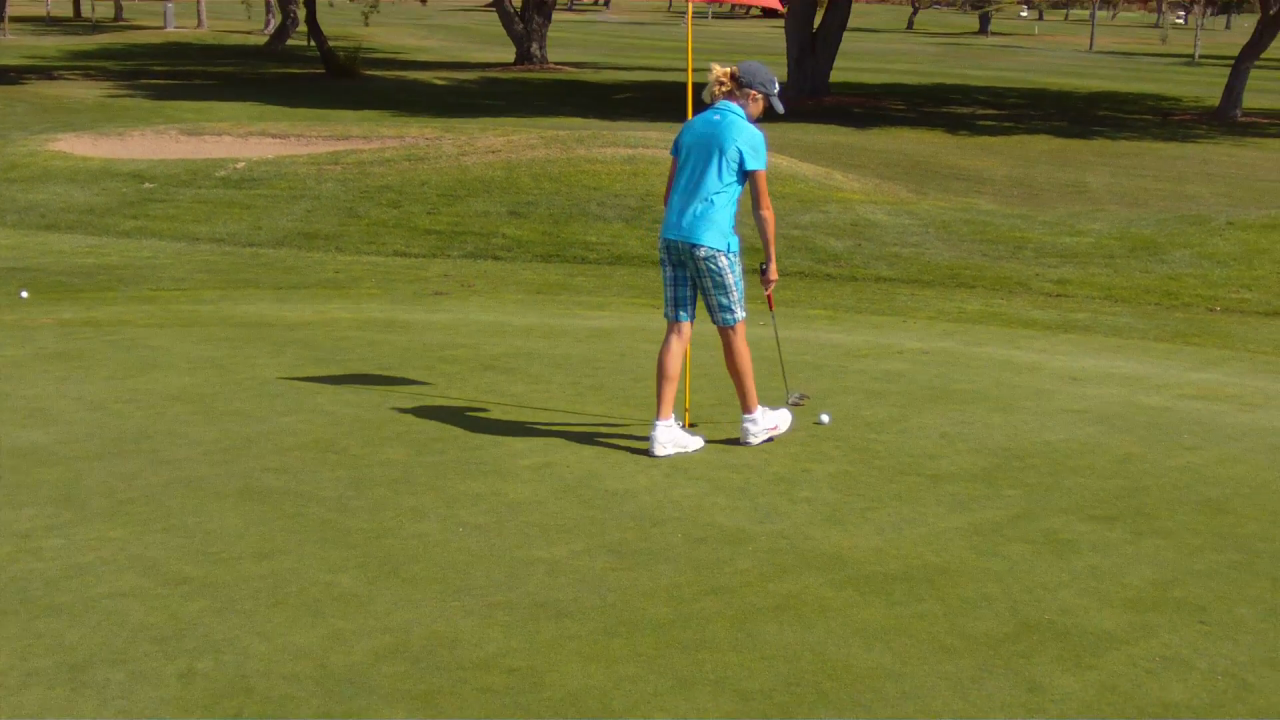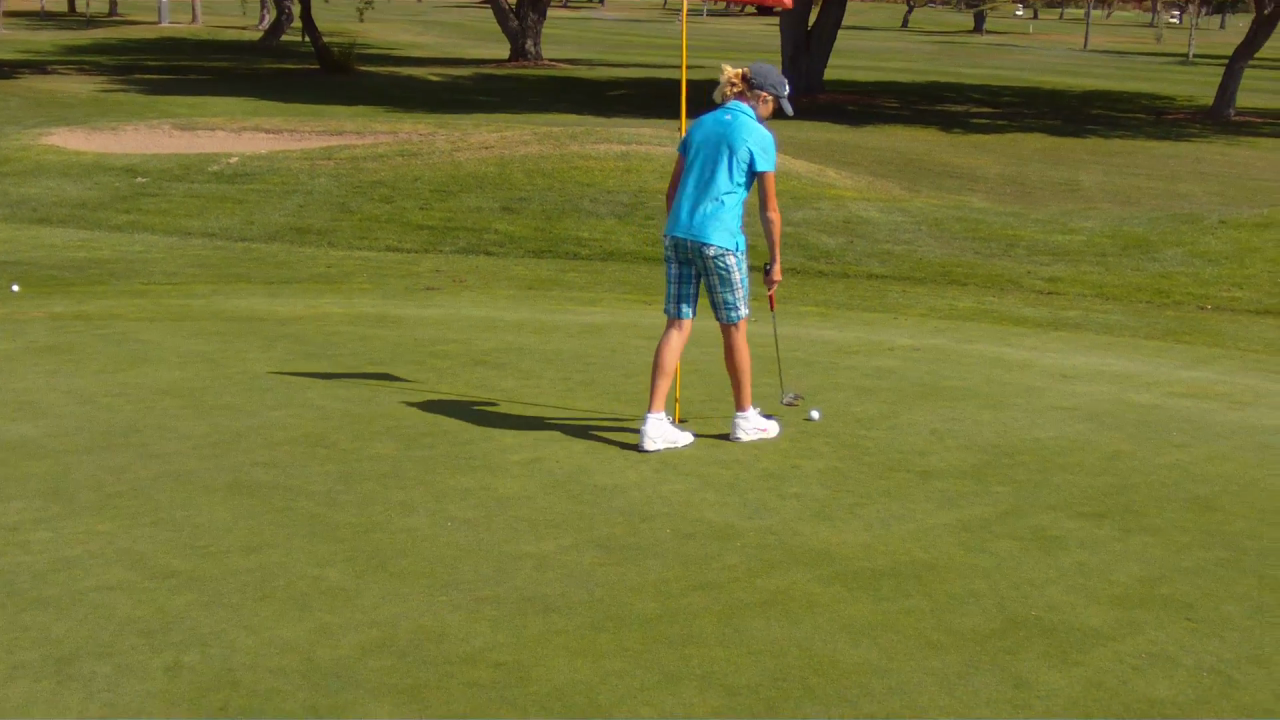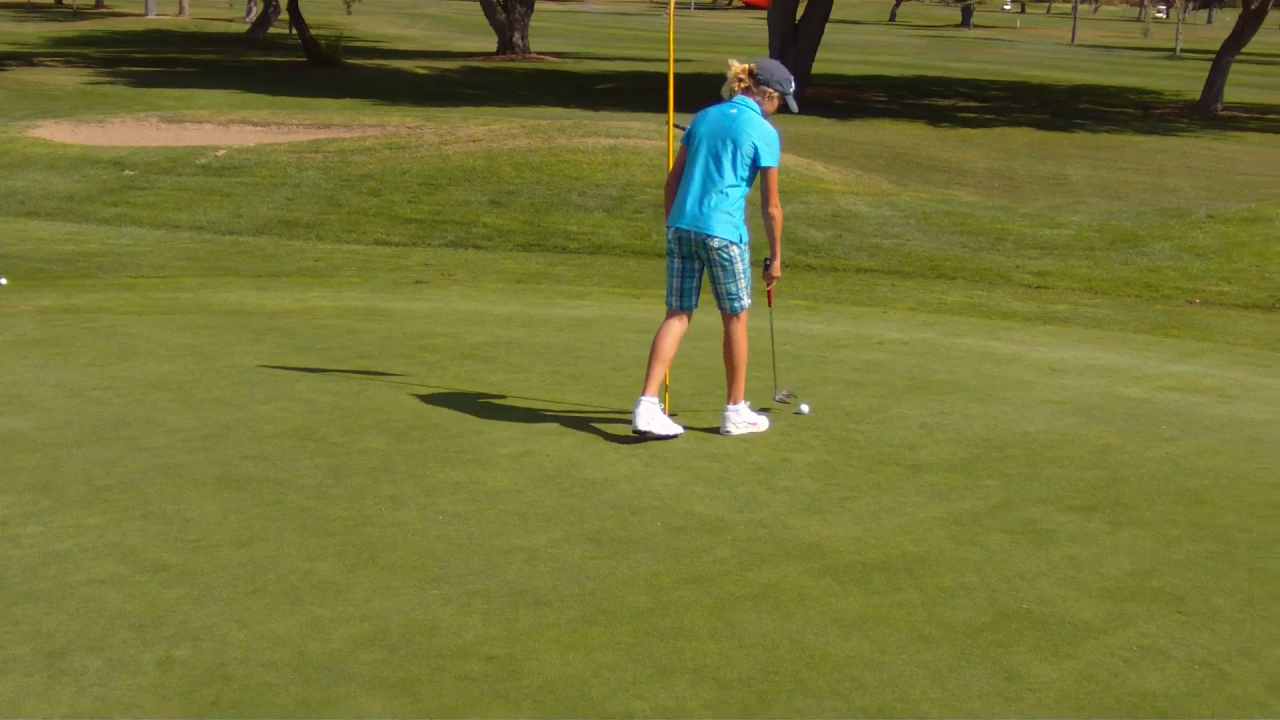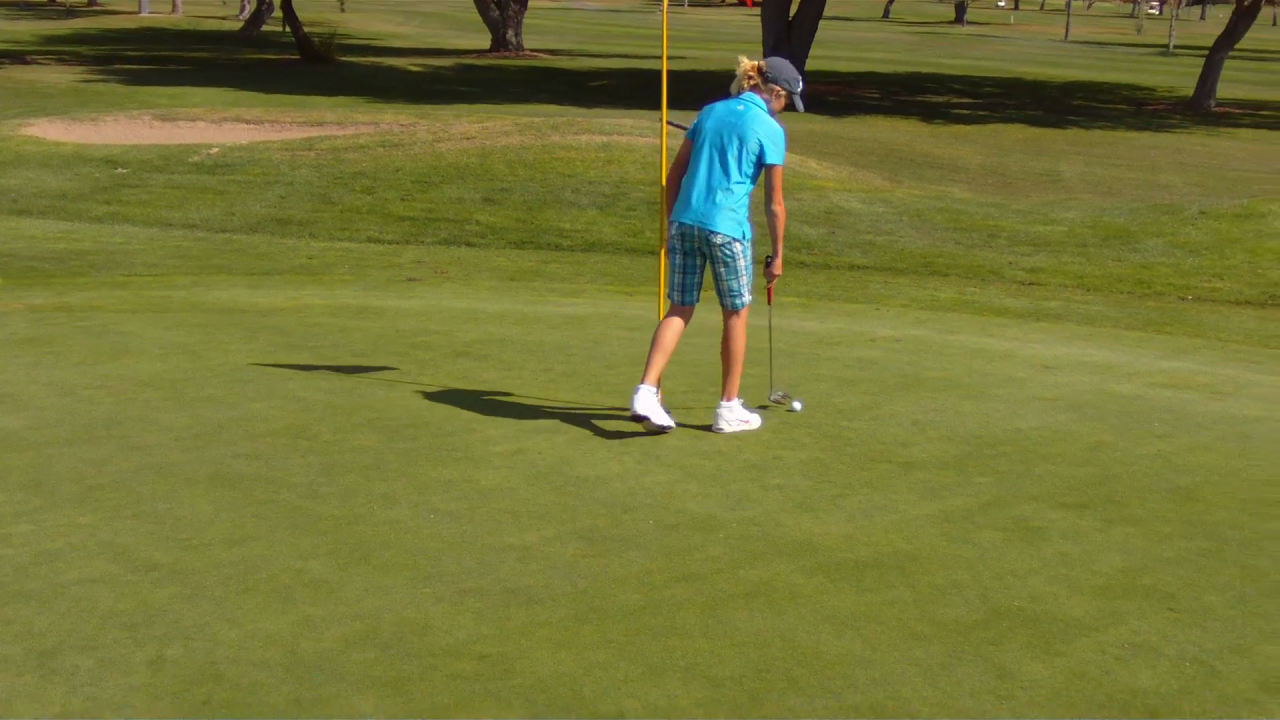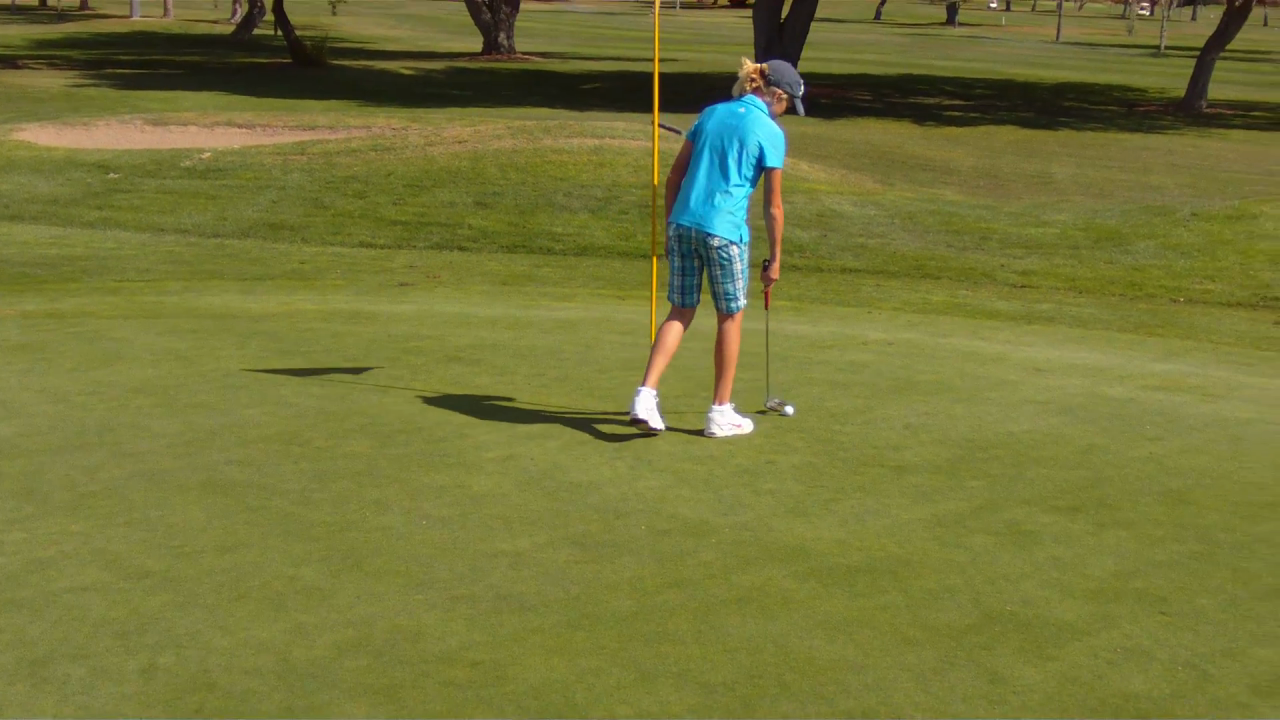
dt=0.1s
person 1, frame 1
left shoulder: (692, 126)
right shoulder: (748, 135)
right elbow: (762, 206)
right wrist: (771, 260)
left hip: (672, 237)
right hip: (712, 241)
left knee: (678, 329)
right knee: (733, 330)
left ankle: (664, 427)
right ankle: (754, 418)
person 1, frame 2
left shoulder: (701, 125)
right shoulder: (759, 136)
left elbow: (674, 188)
right elbow: (769, 208)
right wrist: (775, 261)
left hip: (679, 234)
right hip: (720, 241)
left knee: (678, 326)
right knee: (735, 327)
left ankle: (655, 422)
right ankle: (745, 417)
person 1, frame 3
left shoulder: (704, 117)
right shoulder: (764, 132)
left elbow: (673, 180)
right elbow: (771, 204)
right wrist: (776, 256)
left hip: (682, 227)
right hip: (723, 231)
left knee: (677, 316)
right knee: (736, 318)
left ankle: (647, 406)
right ankle: (736, 410)
person 1, frame 4
left shoulder: (710, 112)
right shoulder: (770, 129)
left elbow: (674, 175)
right elbow: (774, 202)
left wrist: (674, 223)
right wrist: (777, 254)
left hip: (685, 222)
right hip: (727, 228)
left knee: (678, 311)
right knee: (735, 315)
left ankle: (646, 393)
right ankle: (729, 408)
person 1, frame 5
left shoulder: (711, 113)
right shoulder: (770, 133)
left elbow: (674, 176)
right elbow: (773, 205)
left wrist: (672, 225)
right wrist: (775, 259)
left hip: (683, 224)
right hip: (724, 231)
left knee: (680, 311)
right knee: (730, 318)
left ankle: (646, 395)
right ankle: (720, 412)
